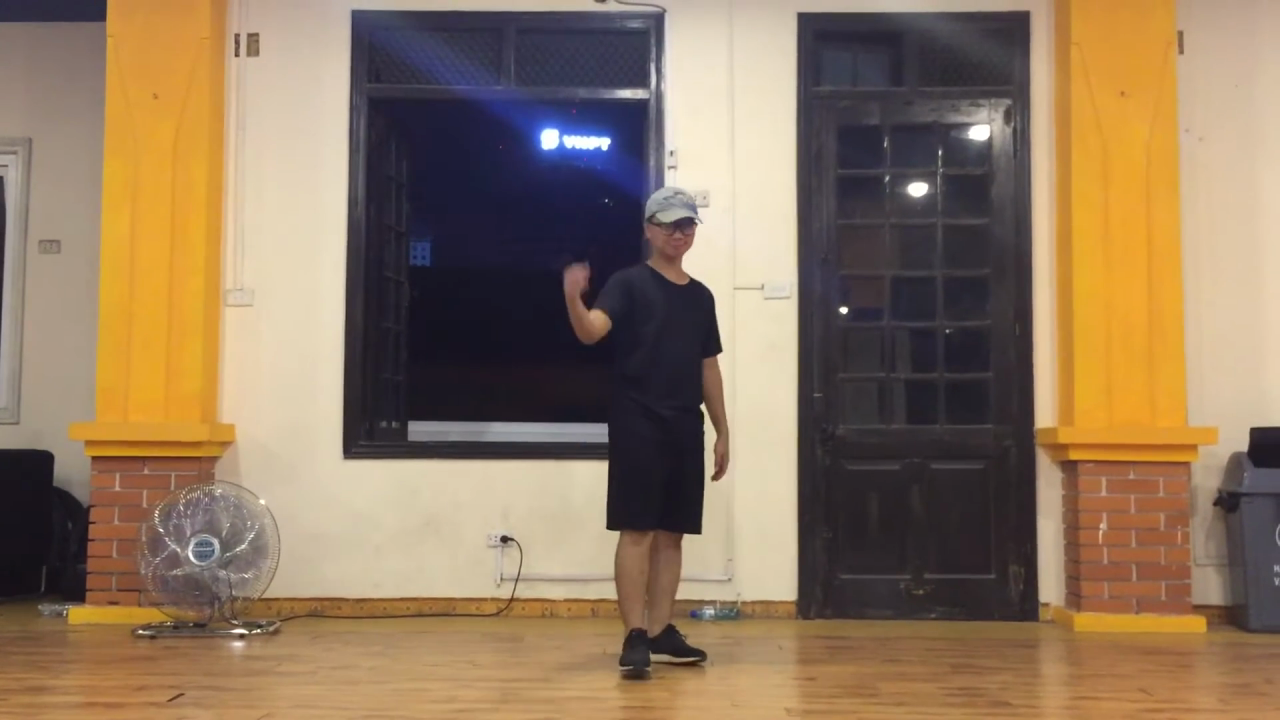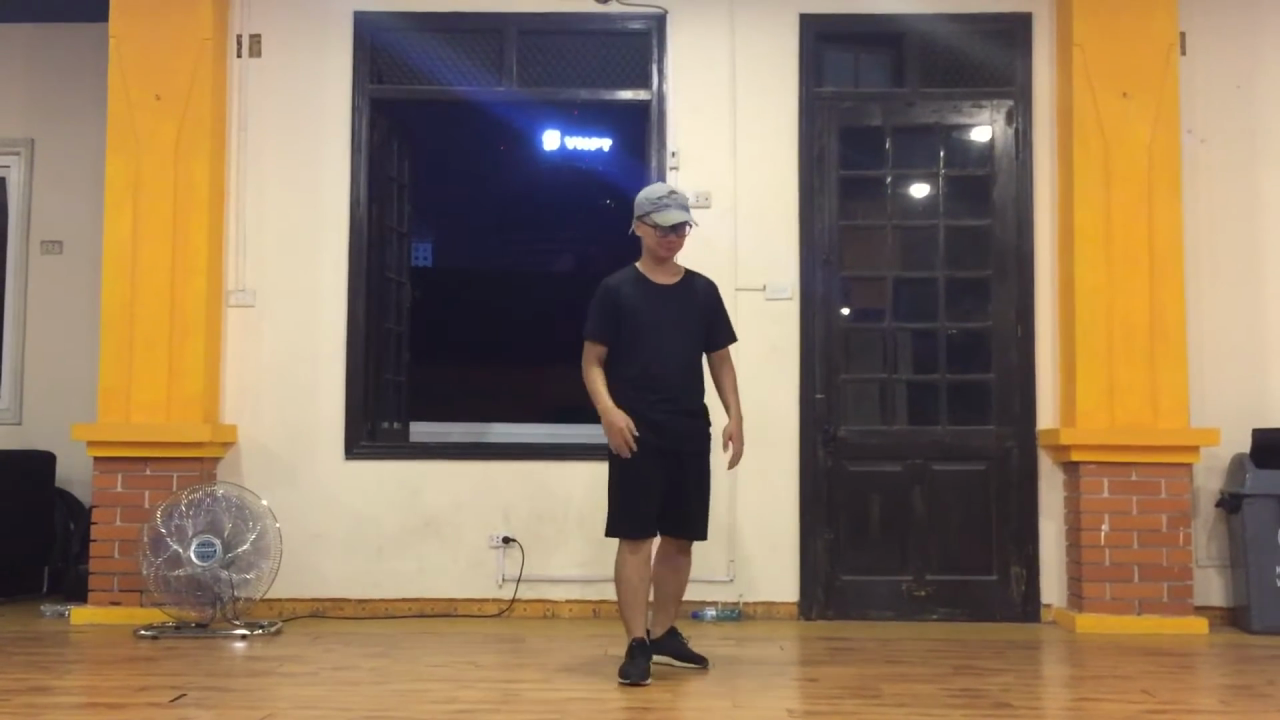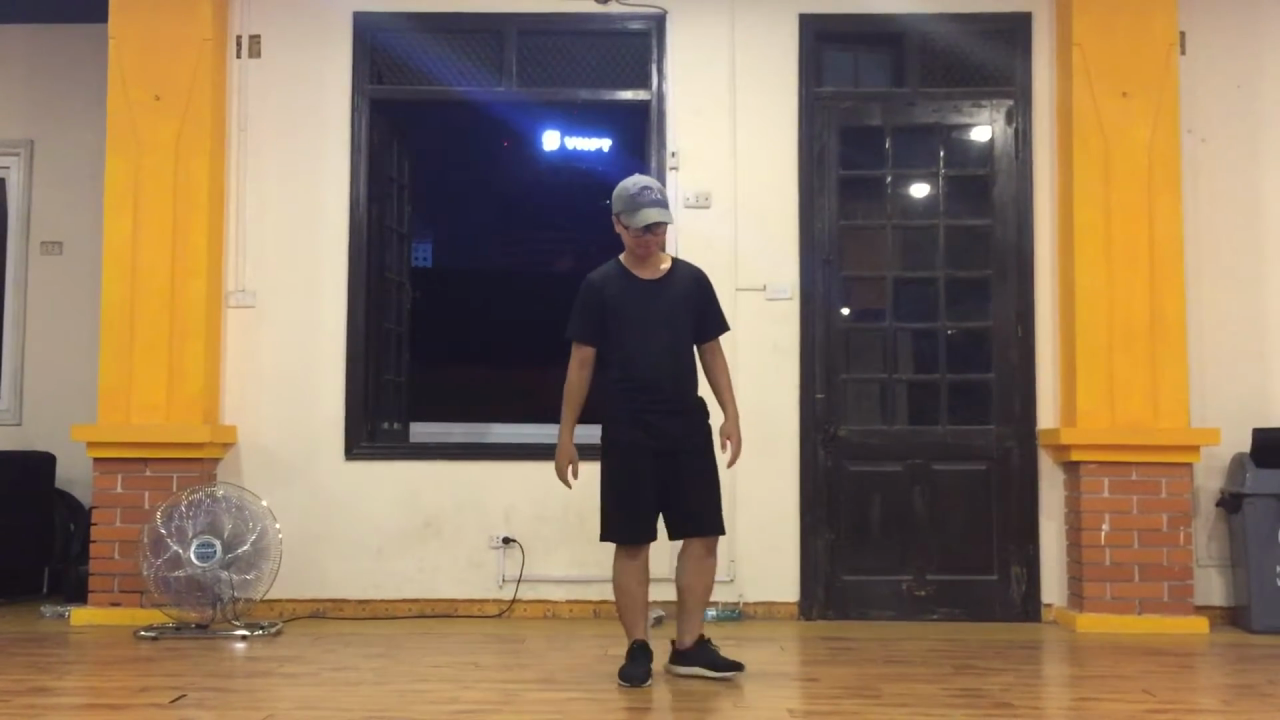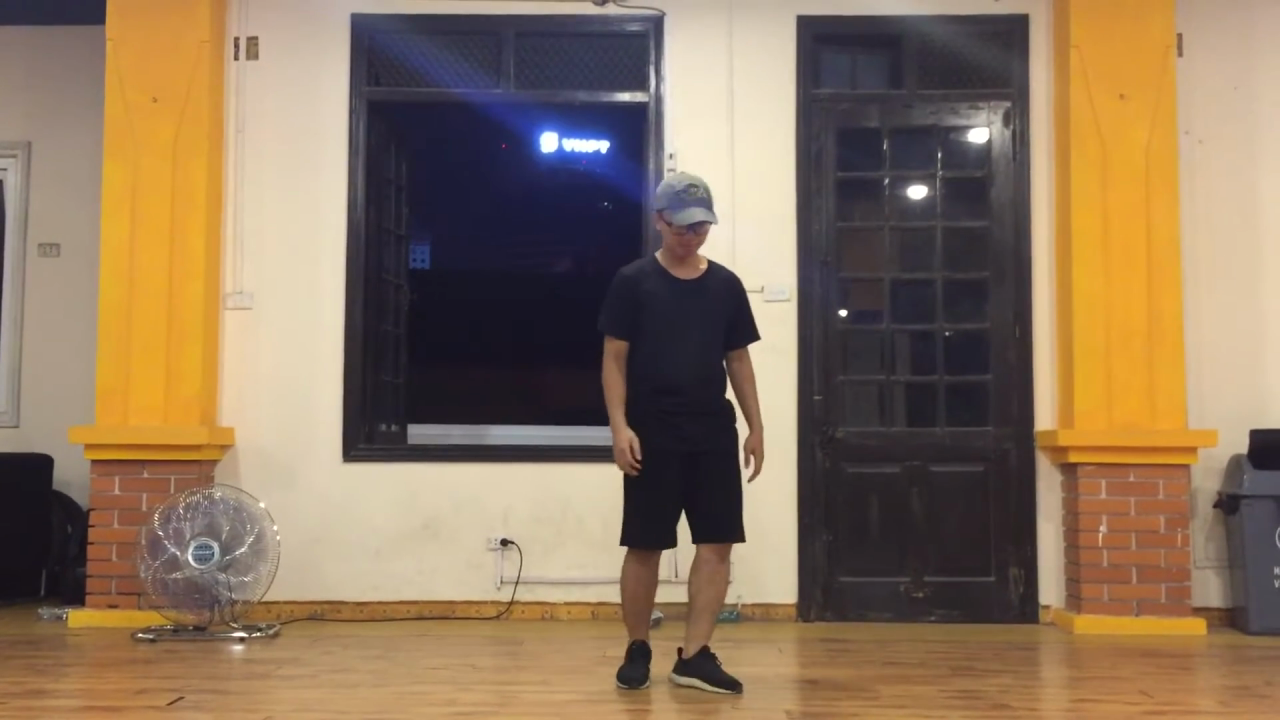
dt=0.5s
person 1, frame 1
left shoulder: (701, 296)
right shoulder: (629, 283)
right elbow: (591, 330)
left wrist: (722, 431)
right wrist: (573, 299)
left hip: (685, 427)
right hip: (637, 423)
left knee: (671, 533)
right knee: (637, 529)
left ankle: (661, 631)
right ankle: (635, 636)
person 1, frame 2
left shoulder: (703, 291)
right shoulder: (616, 289)
left elbow: (720, 358)
right elbow: (593, 360)
left wrist: (734, 416)
right wrist: (608, 408)
left hip: (691, 430)
right hip: (637, 432)
left knee: (680, 536)
right knee: (636, 537)
left ankle: (664, 634)
right ankle: (637, 645)
person 1, frame 3
left shoulder: (692, 280)
right shoulder: (600, 286)
left elbow: (711, 351)
right elbow: (582, 363)
left wrist: (730, 414)
right wrist: (566, 434)
left hip: (688, 427)
right hip: (627, 433)
left knee: (703, 535)
right knee: (631, 542)
left ankle: (689, 644)
right ankle: (638, 648)
person 1, frame 4
left shoulder: (726, 285)
right shoulder: (633, 281)
left elbow: (738, 359)
right elbow: (613, 359)
left wrist: (755, 427)
right wrist: (620, 426)
left hip: (714, 431)
right hip: (652, 433)
left knee: (716, 544)
right knee: (644, 546)
left ankle: (694, 654)
right ankle: (638, 649)
